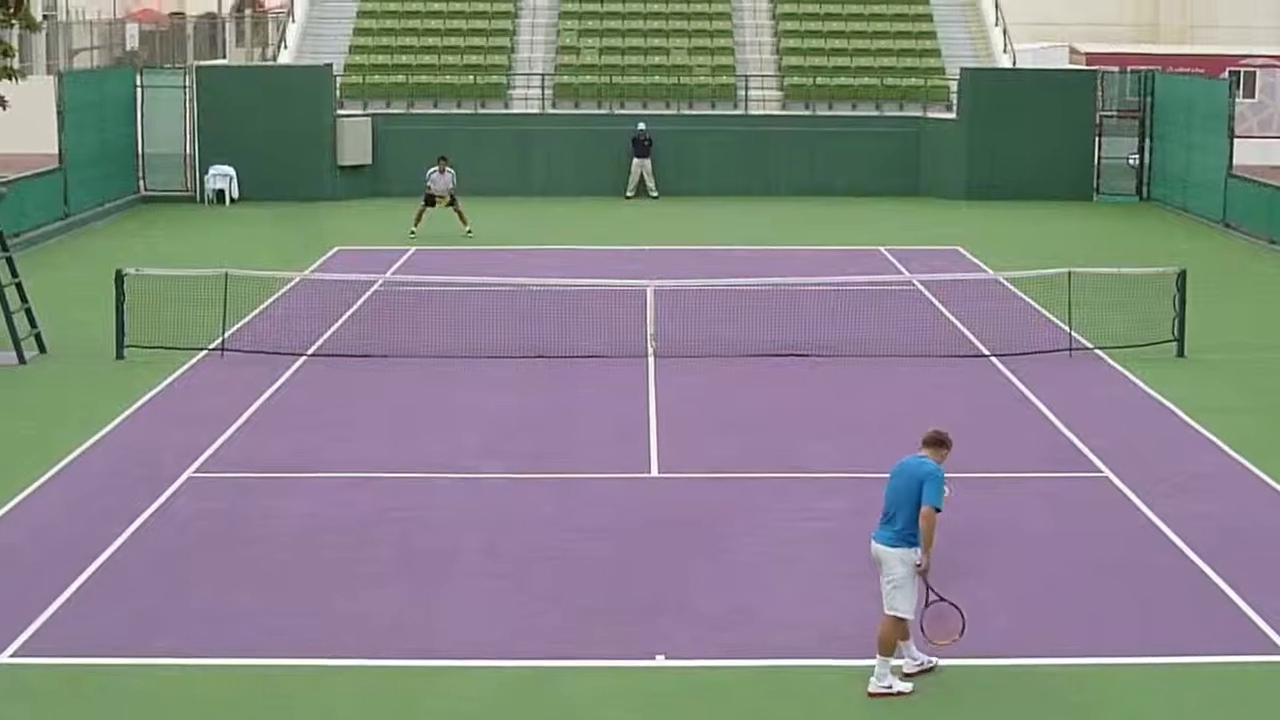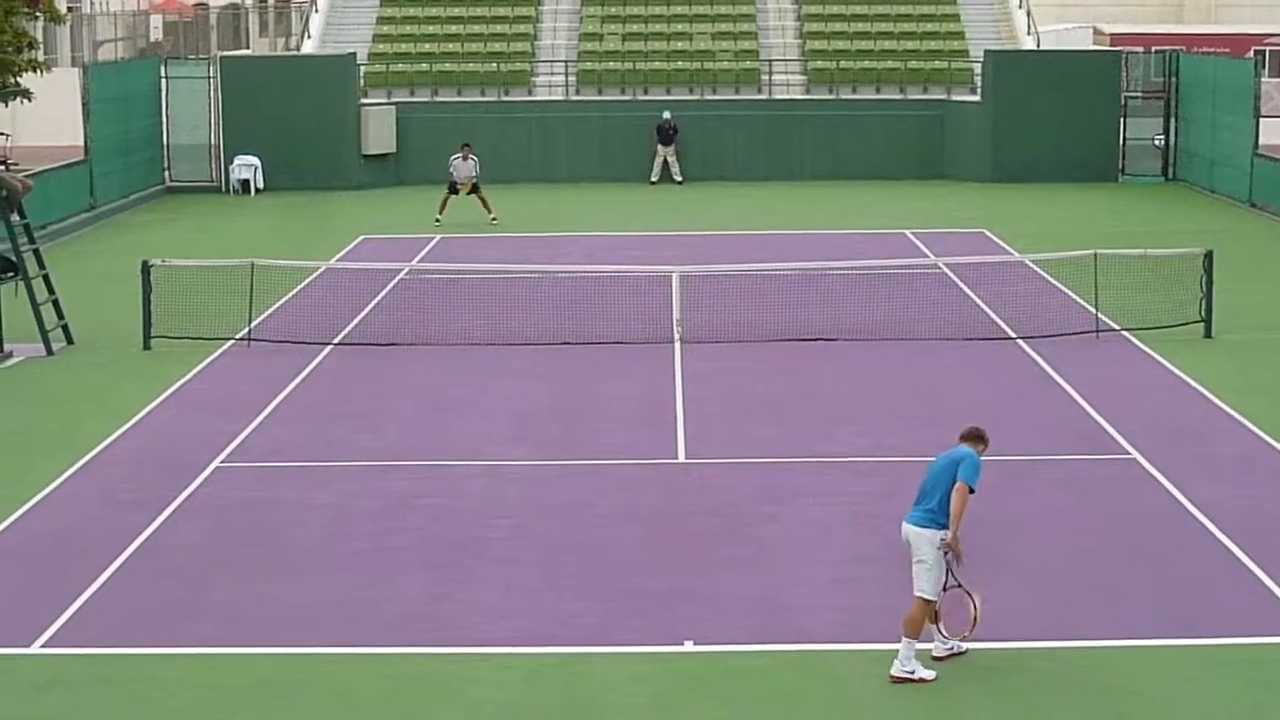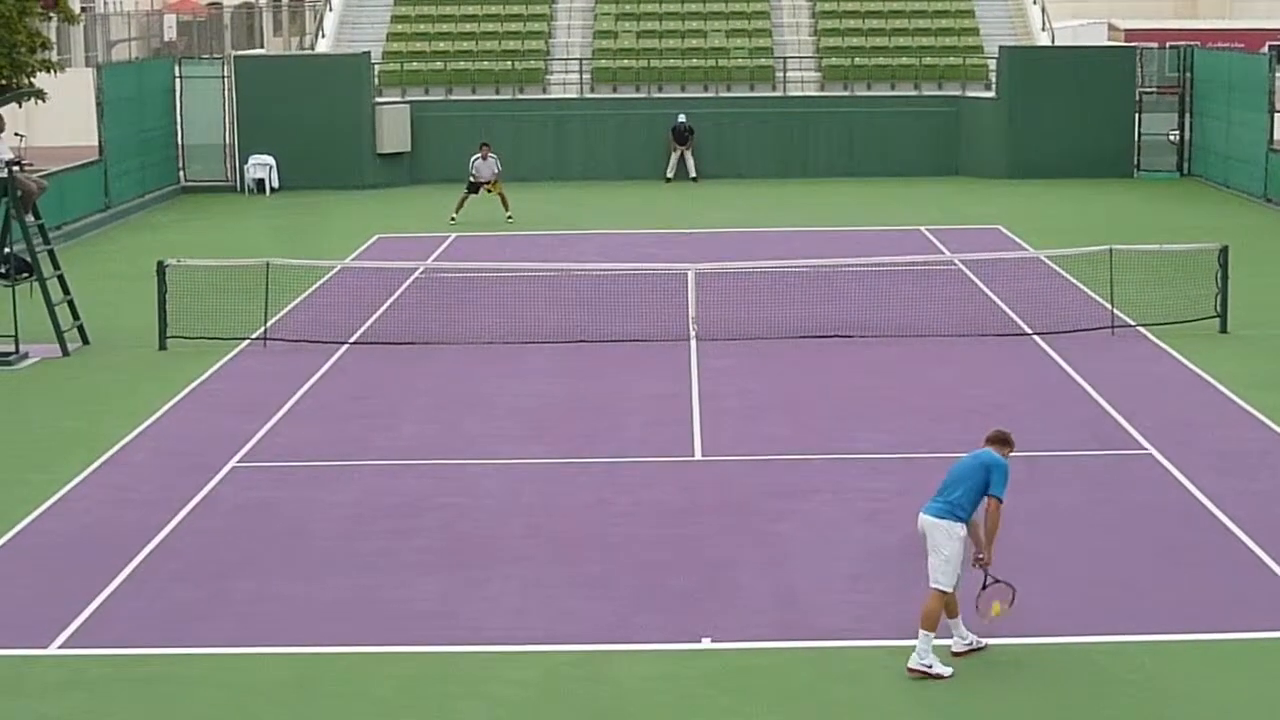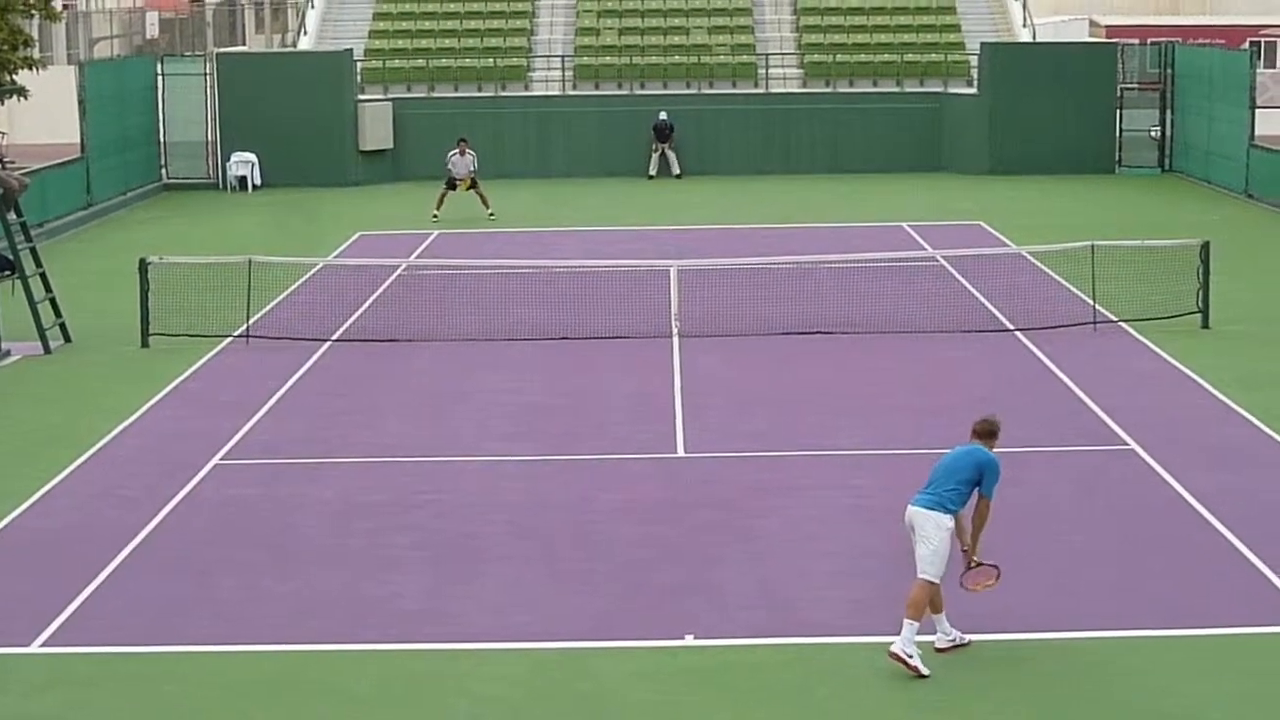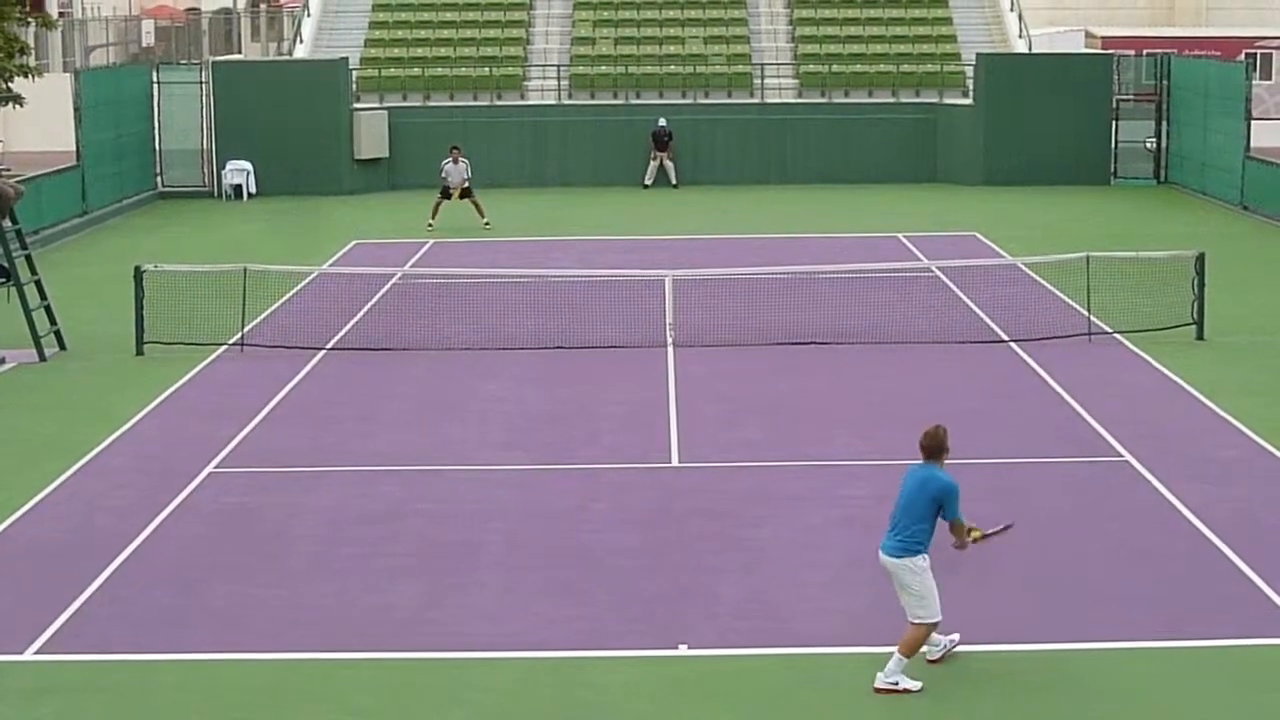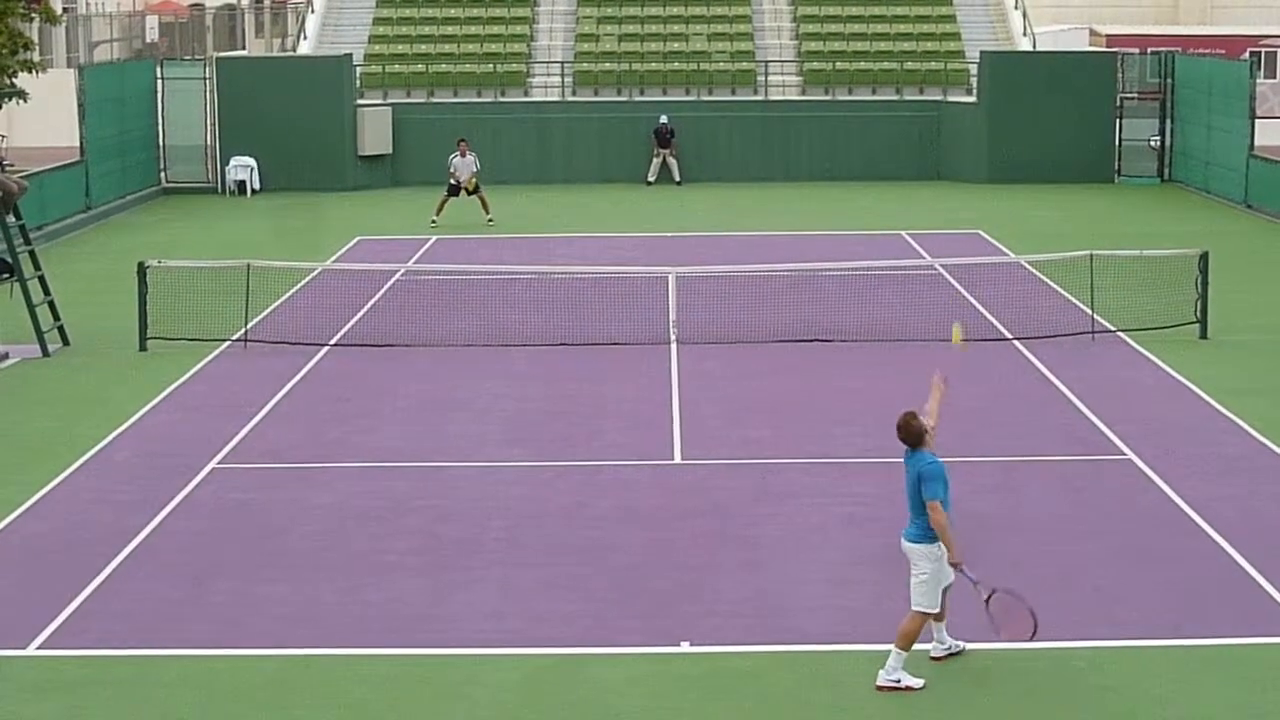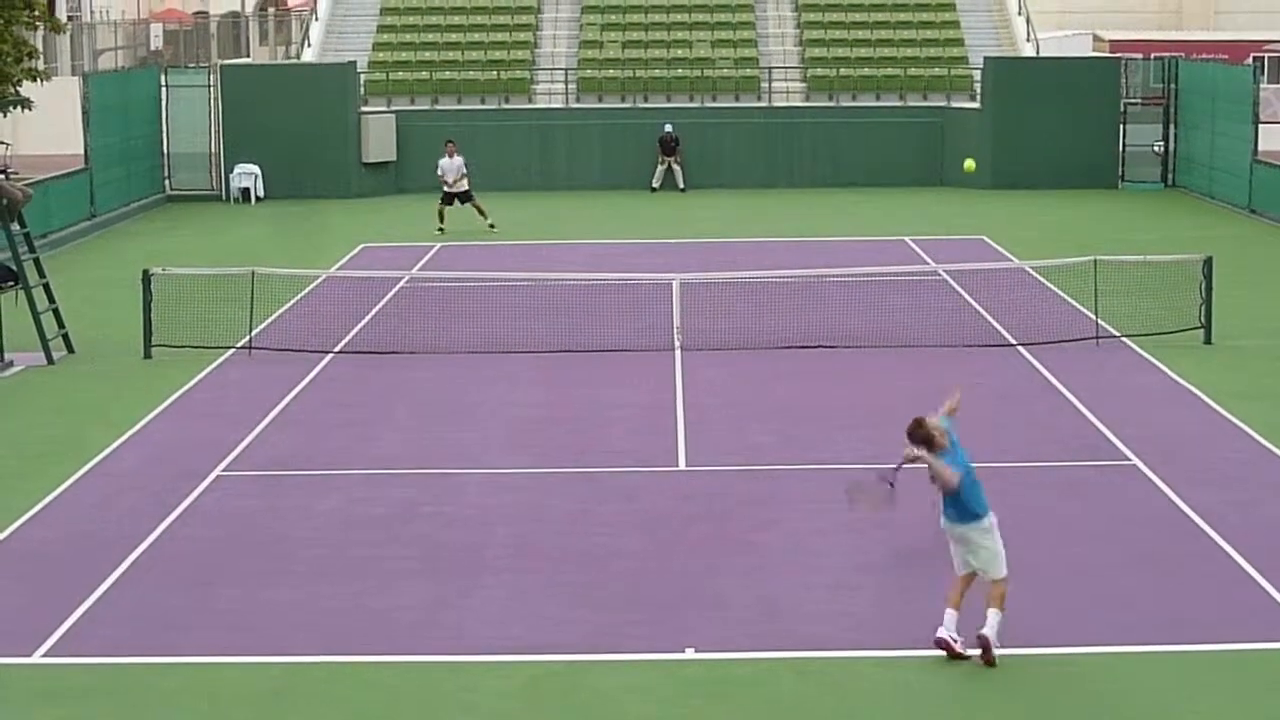
dt=0.7s
person 1, frame 1
left shoulder: (902, 465)
right shoulder: (933, 472)
right elbow: (927, 514)
right wrist: (926, 554)
left hip: (882, 541)
right hip: (900, 549)
left knee: (900, 608)
right knee: (895, 613)
left ankle: (913, 660)
right ankle: (881, 680)
person 1, frame 2
left shoulder: (945, 457)
right shoulder: (971, 458)
right elbow: (959, 491)
left wrist: (950, 538)
right wrist: (954, 532)
left hip: (914, 523)
right hip: (928, 531)
left knee: (933, 590)
right knee: (923, 597)
left ankle: (942, 644)
right ankle: (904, 664)
person 1, frame 3
left shoulder: (970, 459)
right shoulder: (999, 463)
right elbow: (993, 508)
left wrist: (979, 547)
right wrist: (988, 550)
left hip: (930, 516)
right hip: (945, 524)
left knee: (948, 583)
right knee: (940, 589)
left ankle: (962, 638)
right ankle: (921, 658)
person 1, frame 4
left shoulder: (956, 453)
right shoulder: (989, 461)
right elbow: (982, 507)
left wrist: (964, 543)
right wrist: (973, 545)
left hip: (916, 509)
right hip: (934, 517)
left knee: (933, 577)
right knee: (926, 580)
left ankle: (945, 635)
right ankle: (905, 645)
person 1, frame 5
left shoulder: (913, 473)
right shoulder: (946, 483)
right elbow: (954, 525)
left wrist: (961, 525)
right wrist: (962, 540)
left hip: (890, 550)
right hip: (908, 557)
left knee: (921, 611)
right knee: (926, 620)
left ankle: (936, 646)
right ankle: (889, 676)
person 1, frame 6
left shoulder: (913, 455)
right shoulder: (930, 467)
left elbow: (930, 417)
right elbow: (935, 512)
left wrist: (938, 388)
right wrist: (950, 548)
left hip: (919, 540)
right hip: (925, 545)
left knee: (943, 586)
right knee: (922, 611)
left ankle: (941, 642)
right ankle: (890, 673)
person 1, frame 7
left shoulder: (943, 437)
right shoulder: (945, 460)
left elbow: (945, 413)
right elbow: (951, 482)
left wrist: (953, 403)
right wrist: (928, 459)
left hip: (954, 522)
right hip: (975, 524)
left knee: (965, 574)
right knee: (997, 579)
left ankle: (947, 630)
right ankle: (988, 632)
